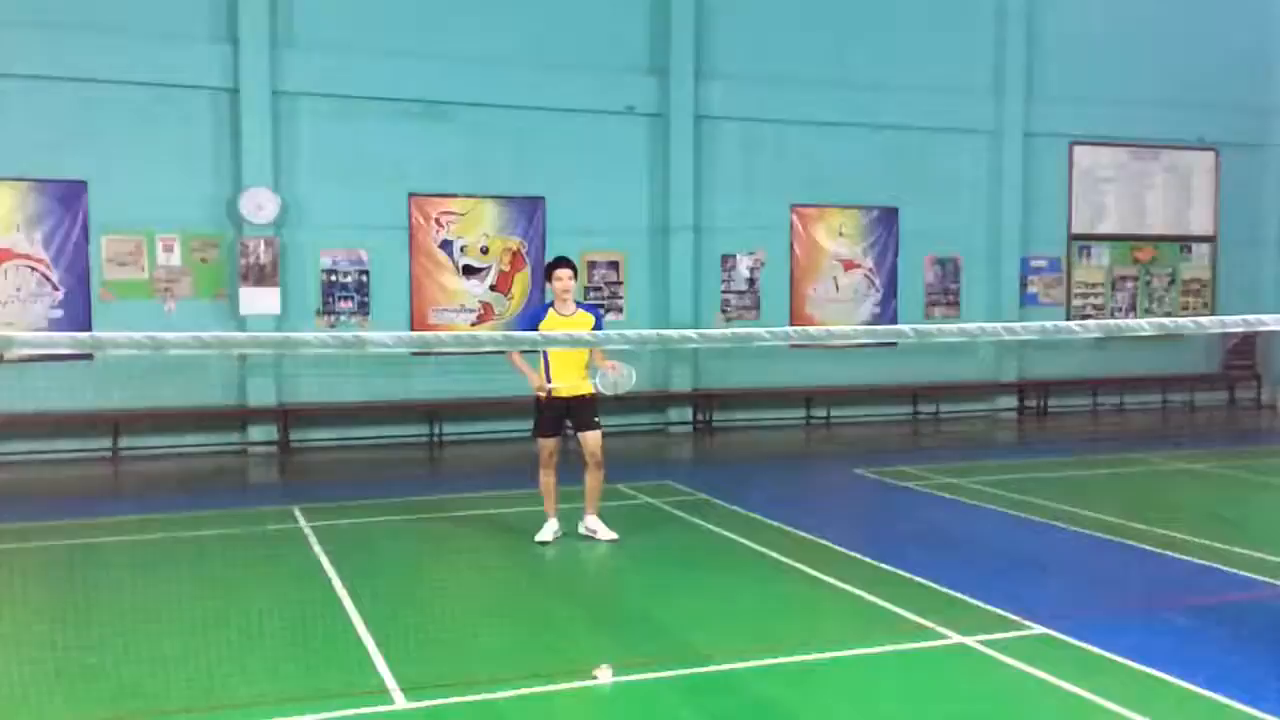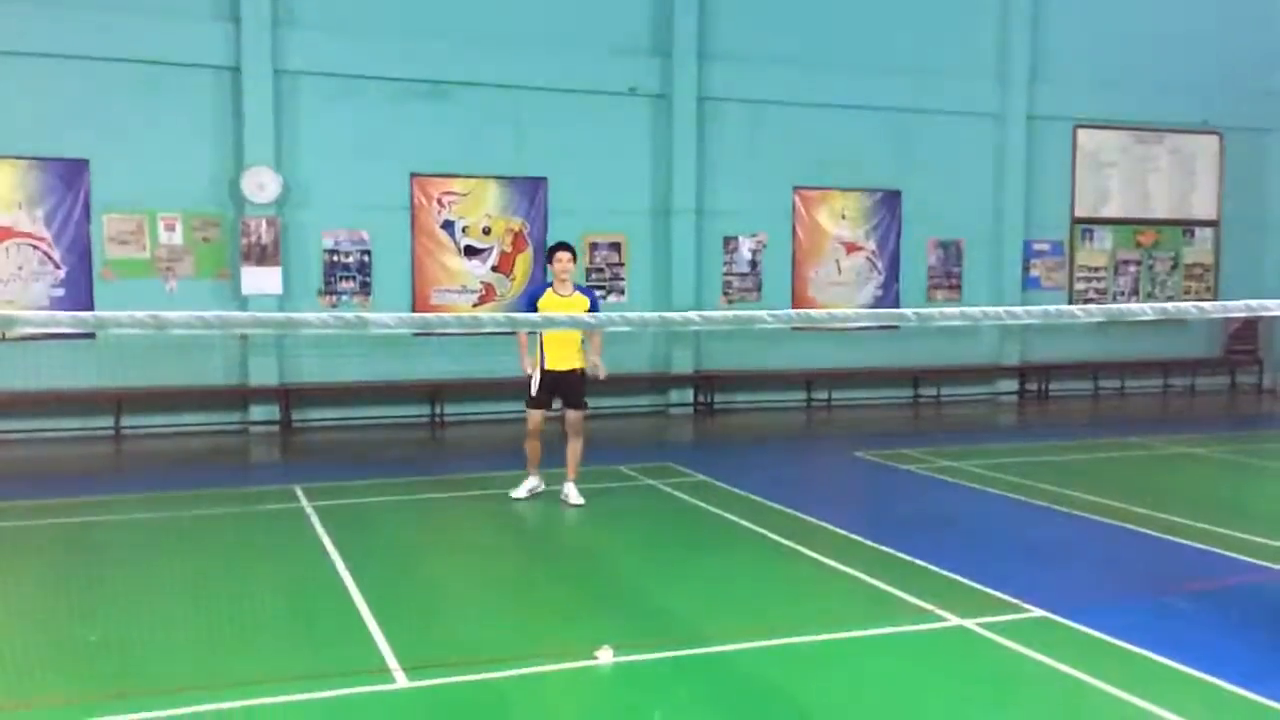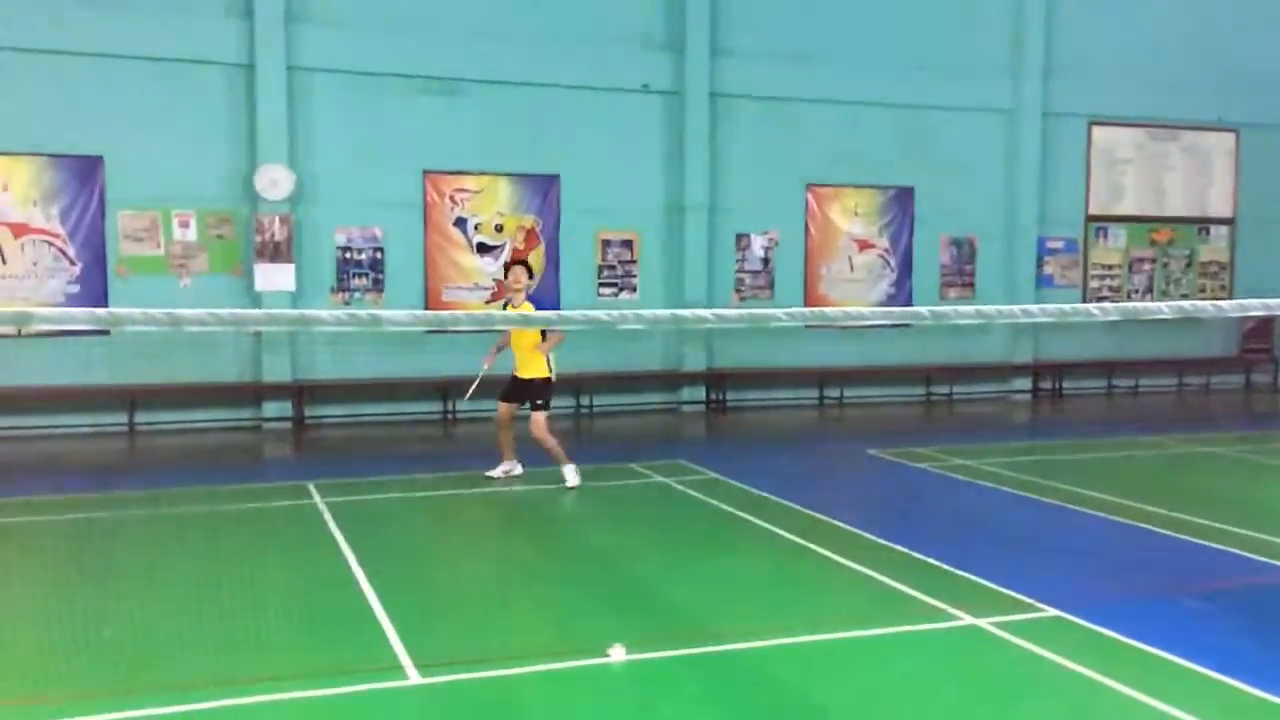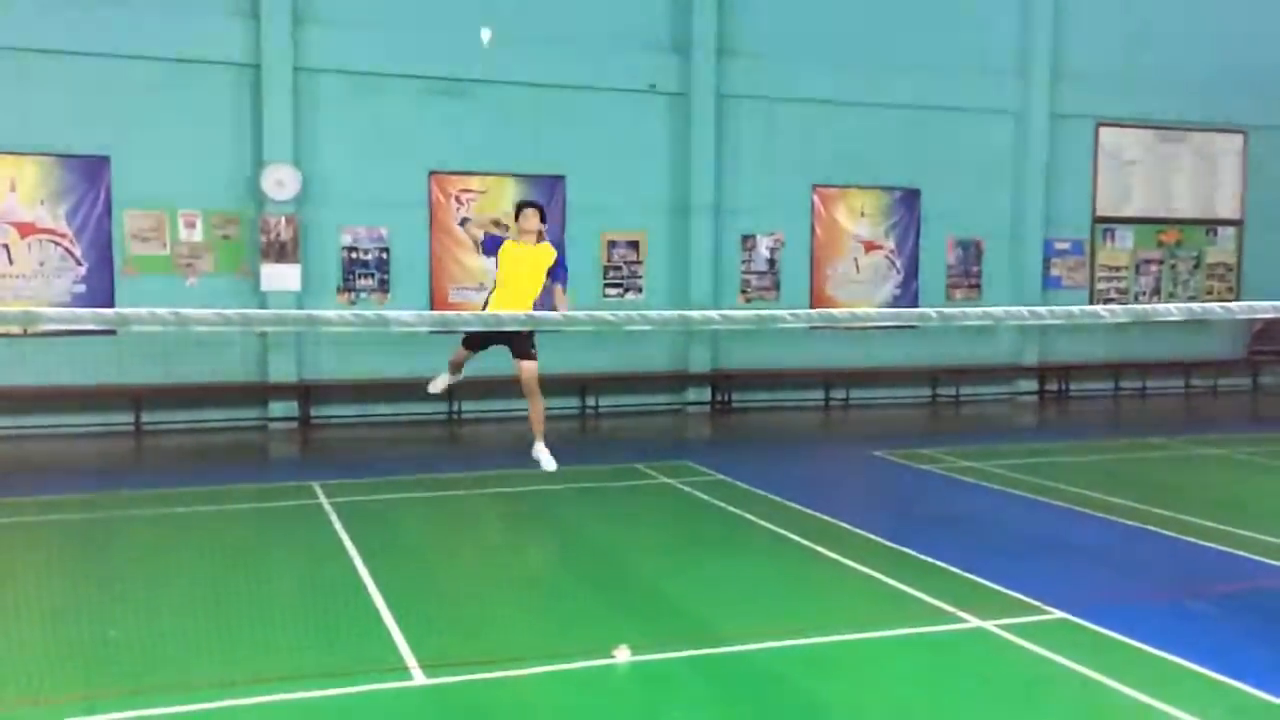
dt=0.7s
person 1, frame 1
left shoulder: (592, 315)
right shoulder: (538, 317)
right elbow: (514, 350)
left wrist: (605, 364)
right wrist: (531, 376)
left hip: (583, 394)
right hip: (550, 396)
left knee: (595, 456)
right knee: (547, 459)
left ankle: (591, 519)
right ankle: (552, 521)
person 1, frame 2
left shoulder: (587, 297)
right shoulder: (538, 295)
left elbow: (594, 331)
right elbow: (523, 327)
left wrist: (594, 356)
right wrist: (525, 356)
left hip: (574, 371)
right hip: (544, 370)
left knee: (574, 429)
right knee: (533, 428)
left ankle: (570, 486)
right ankle: (533, 479)
person 1, frame 3
left shoulder: (538, 306)
right shoulder: (506, 307)
left elbow: (558, 332)
left wrist: (547, 344)
right wrist: (495, 351)
left hip: (541, 377)
right hip: (520, 376)
left knee: (539, 431)
right knee: (502, 419)
left ankle: (569, 467)
right ankle: (509, 463)
person 1, frame 4
left shoulder: (550, 254)
right shoulder: (504, 243)
left elbow: (558, 293)
right elbow: (468, 228)
left wrist: (563, 315)
left knee: (530, 384)
right knee: (457, 359)
left ankle: (540, 446)
right ankle: (452, 374)
